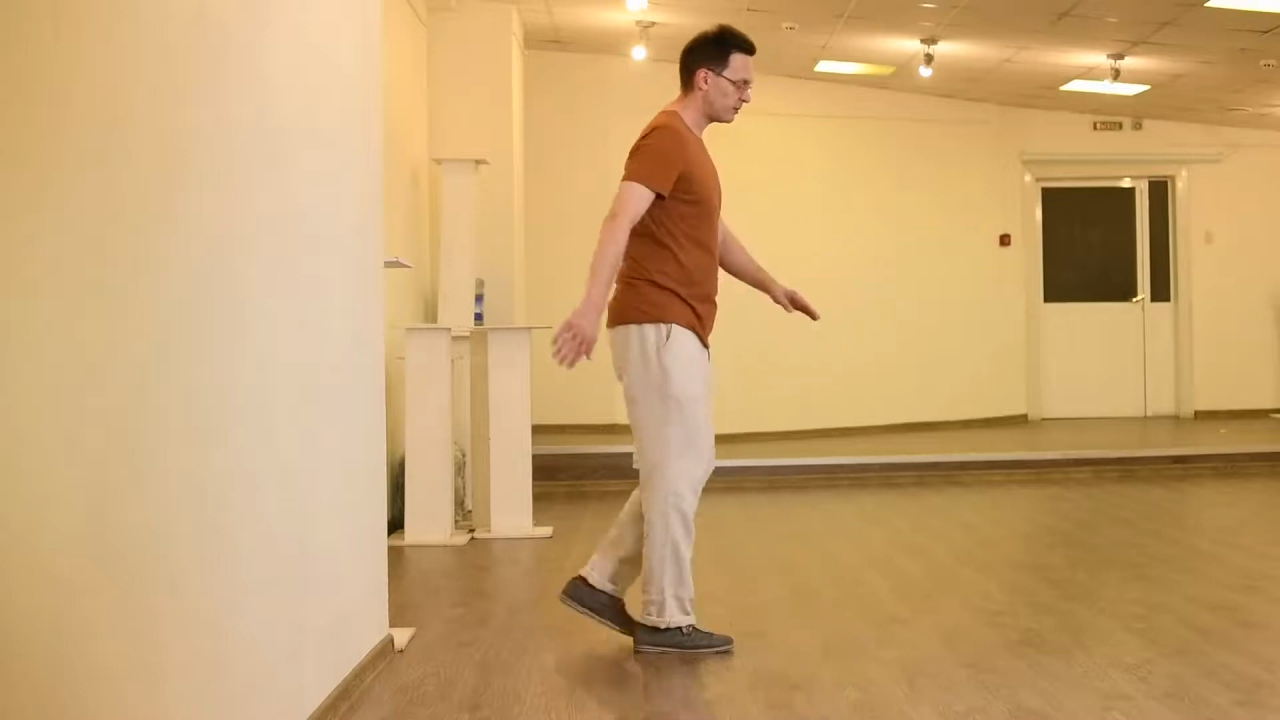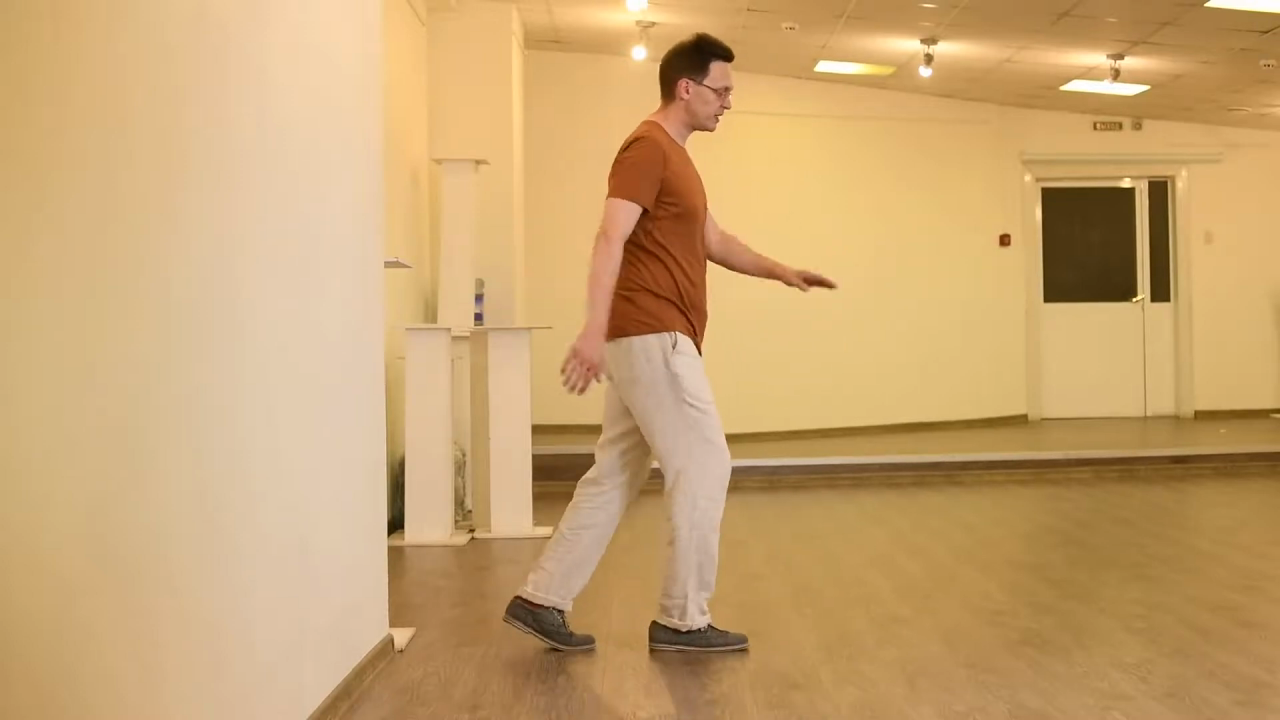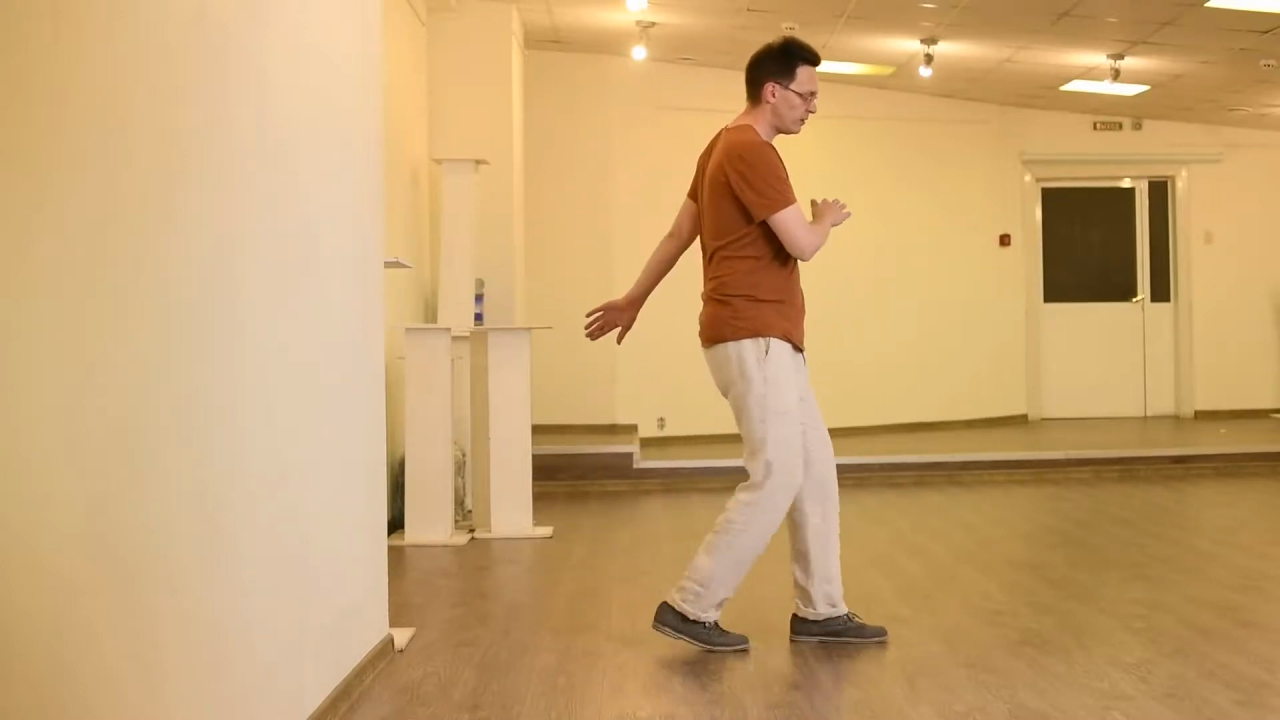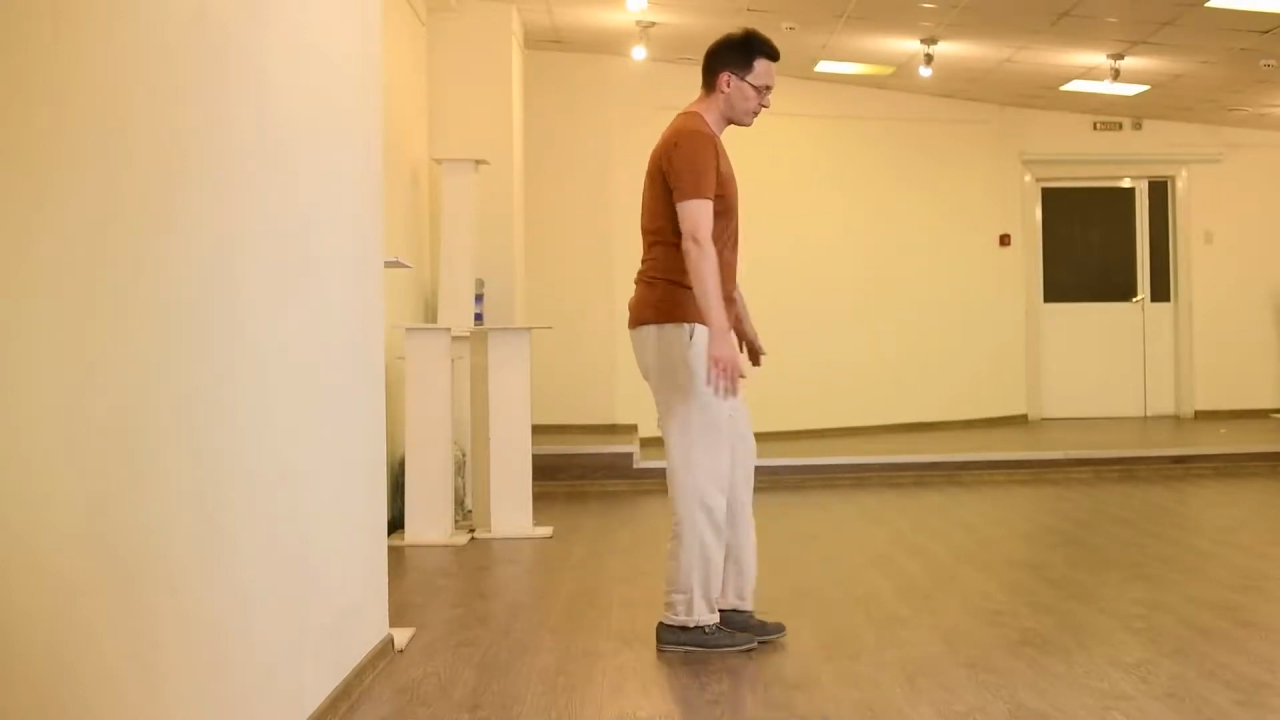
dt=0.7s
person 1, frame 1
left shoulder: (690, 145)
right shoulder: (666, 137)
left elbow: (716, 237)
right elbow: (619, 221)
left wrist: (772, 286)
right wrist: (592, 302)
left hip: (676, 330)
right hip: (661, 328)
left knee: (689, 463)
right knee: (675, 471)
left ankle: (600, 581)
right ankle: (665, 619)
person 1, frame 2
left shoulder: (673, 155)
right shoulder: (647, 148)
left elbow: (712, 241)
right elbow: (610, 239)
left wrist: (782, 272)
right wrist: (592, 328)
left hip: (655, 341)
right hip: (653, 341)
left knee: (615, 475)
right knee: (703, 472)
left ankle: (541, 599)
right ankle: (682, 620)
person 1, frame 3
left shoulder: (727, 147)
right shoulder: (750, 152)
left elbow: (678, 233)
right elbow: (802, 244)
left wrist: (634, 300)
right wrist: (827, 219)
left hip: (764, 340)
right hip: (755, 340)
left knee: (815, 470)
right knee: (777, 477)
left ankle: (822, 610)
right ankle: (691, 607)
person 1, frame 4
left shoulder: (702, 142)
right shoulder: (690, 140)
right elbow: (695, 241)
left wrist: (741, 321)
right wrist: (722, 329)
left hip: (692, 328)
right hip: (681, 327)
left knee: (730, 461)
right knee: (704, 469)
left ankle: (730, 600)
right ankle: (689, 617)
